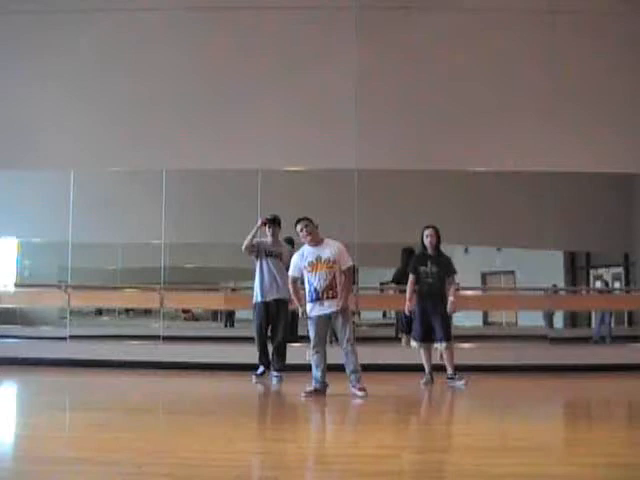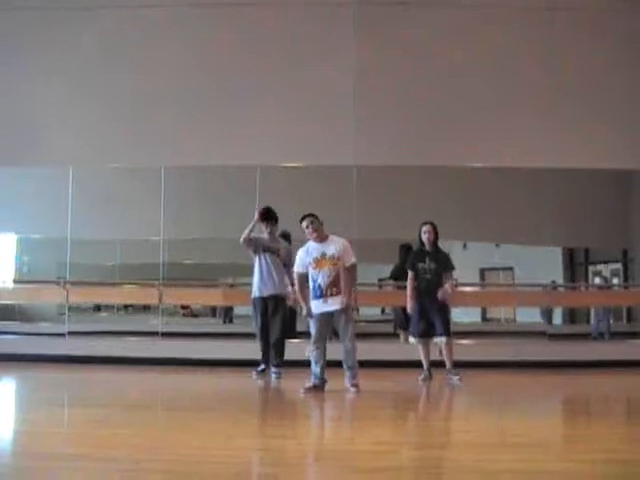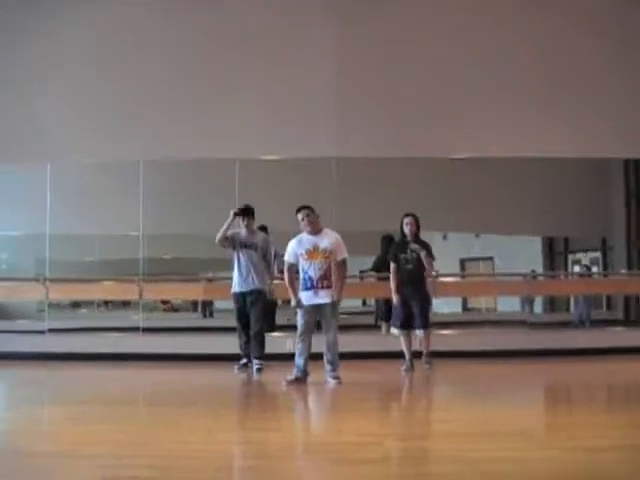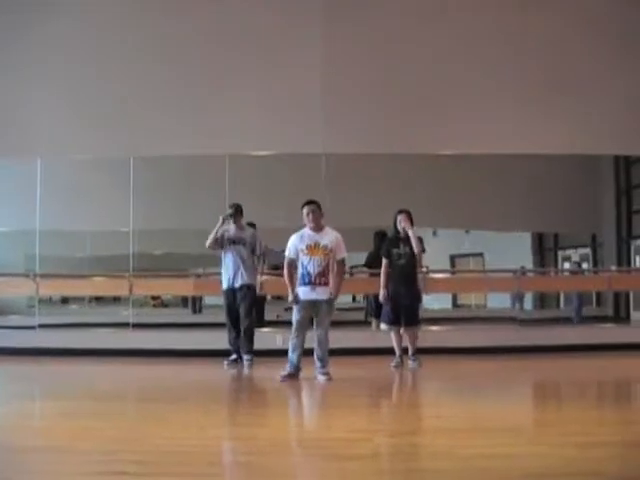
dt=0.2s
person 1, frame 1
left shoulder: (336, 247)
right shoulder: (299, 257)
left elbow: (348, 275)
right elbow: (293, 283)
left wrist: (345, 299)
right wrist: (300, 306)
left hip: (338, 305)
right hip: (315, 309)
left knee: (347, 343)
right knee: (317, 347)
left ankle: (356, 382)
right ankle: (318, 385)
person 1, frame 2
left shoulder: (341, 244)
right shoulder: (303, 252)
left elbow: (351, 272)
right elbow: (299, 281)
left wrist: (349, 297)
right wrist: (304, 305)
left hip: (341, 303)
right hip: (317, 306)
left knee: (348, 341)
right knee: (317, 343)
left ankle: (351, 378)
right ankle: (317, 380)
person 1, frame 3
left shoulder: (334, 238)
right shoulder: (295, 243)
left elbow: (342, 266)
right elbow: (289, 270)
left wrist: (339, 291)
right wrist: (293, 296)
left hip: (329, 296)
right hip: (306, 298)
left knee: (331, 335)
right knee: (303, 335)
left ankle: (332, 371)
right ankle: (299, 373)
person 1, frame 4
left shoulder: (334, 237)
right shoulder: (297, 238)
left elbow: (340, 265)
right elbow: (288, 266)
left wrist: (337, 288)
right wrist: (291, 291)
left hip: (325, 293)
right hip: (303, 293)
left knee: (323, 332)
right knee: (297, 331)
left ankle: (322, 367)
right ankle: (292, 368)
person 2, frame 1
left shoulder: (286, 250)
right shoulder: (259, 245)
right elbow: (245, 248)
right wrist: (257, 227)
left hip: (280, 296)
right hip: (261, 296)
left knee: (279, 335)
right knee: (259, 332)
left ankle: (277, 370)
right ankle: (263, 364)
person 2, frame 2
left shoulder: (284, 246)
right shoulder: (257, 240)
left elbow: (288, 270)
right elbow: (243, 240)
right wrist: (255, 220)
left hip: (278, 293)
right hip: (259, 292)
left knee: (277, 331)
right knee: (261, 329)
left ankle: (276, 366)
right ankle: (264, 363)
person 2, frame 3
left shoulder: (263, 238)
right shoulder: (234, 235)
left elbow: (268, 263)
right elbow: (218, 240)
left wrist: (270, 282)
right wrist: (230, 219)
left hip: (257, 286)
right hip: (239, 286)
left knee: (257, 324)
right knee: (242, 324)
left ankle: (257, 359)
right ankle: (246, 357)
person 2, frame 4
left shoulder: (251, 233)
right shoulder: (223, 232)
left elbow: (257, 257)
right elbow: (209, 246)
left wrist: (259, 276)
right wrist: (219, 225)
left hip: (247, 281)
right hip: (228, 281)
left knee: (246, 317)
right knee: (231, 319)
left ankle: (247, 353)
right ankle: (236, 352)
person 3, frame 1
left shoulder: (445, 260)
right shoulder: (417, 259)
left elbow: (452, 283)
right elbow: (411, 282)
left wrist: (452, 299)
right wrist: (408, 300)
left hip: (440, 304)
right hip: (422, 304)
left knee: (444, 340)
right knee: (423, 341)
left ankle: (451, 374)
right ankle: (428, 374)
person 3, frame 2
left shoulder: (442, 256)
right shoulder: (415, 255)
left elbow: (450, 279)
right elbow: (410, 279)
left wrist: (447, 289)
right wrist: (409, 299)
left hip: (438, 300)
right hip: (420, 300)
left knee: (444, 336)
right knee: (421, 337)
left ankle: (450, 369)
right ankle: (426, 370)
person 3, frame 3
left shoulder: (424, 246)
right shoulder: (397, 246)
left elbow: (430, 269)
right elbow: (393, 272)
left wrist: (421, 252)
right wrist: (394, 292)
left hip: (419, 291)
right hip: (402, 291)
left knee: (423, 326)
right knee: (403, 328)
left ankle: (426, 356)
right ankle: (408, 360)
person 3, frame 4
left shoulder: (416, 241)
right shoulder: (390, 242)
left elbow: (418, 251)
right elbow: (385, 267)
left wrist: (410, 230)
right wrist: (382, 288)
left hip: (411, 287)
right hip: (393, 287)
left knee: (411, 323)
right knee: (393, 323)
left ankle: (412, 355)
right ankle: (398, 356)
